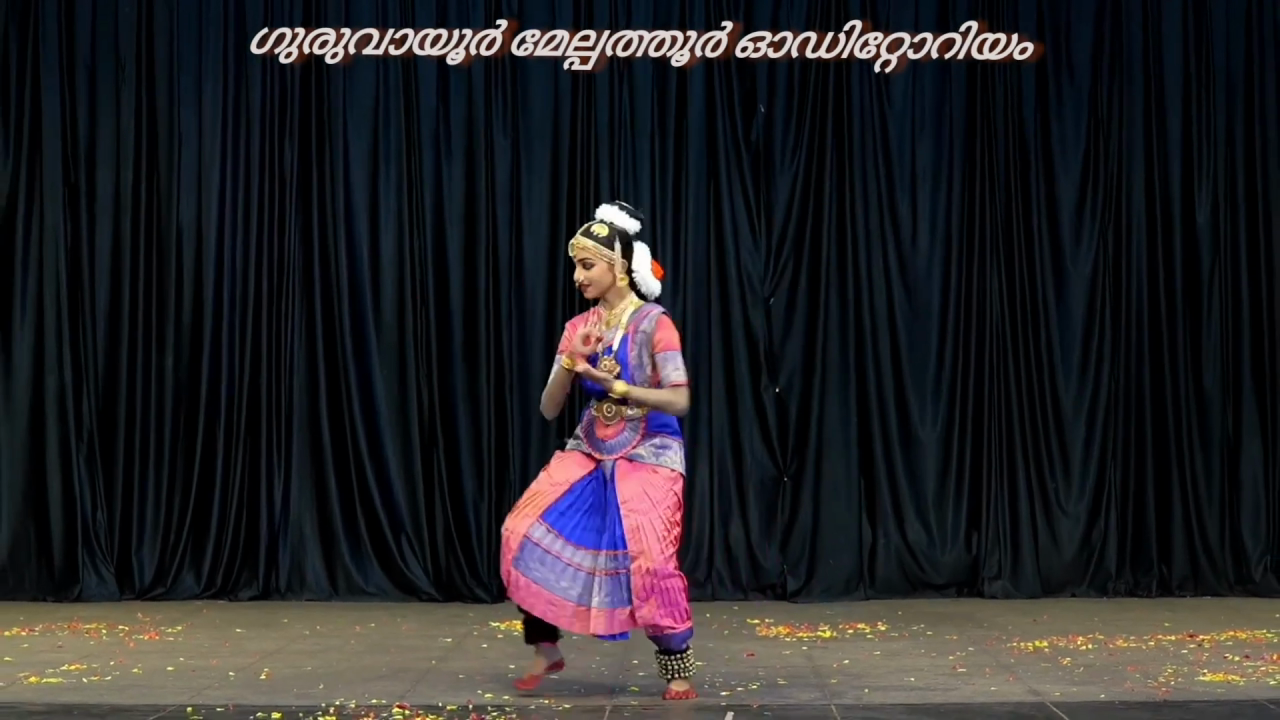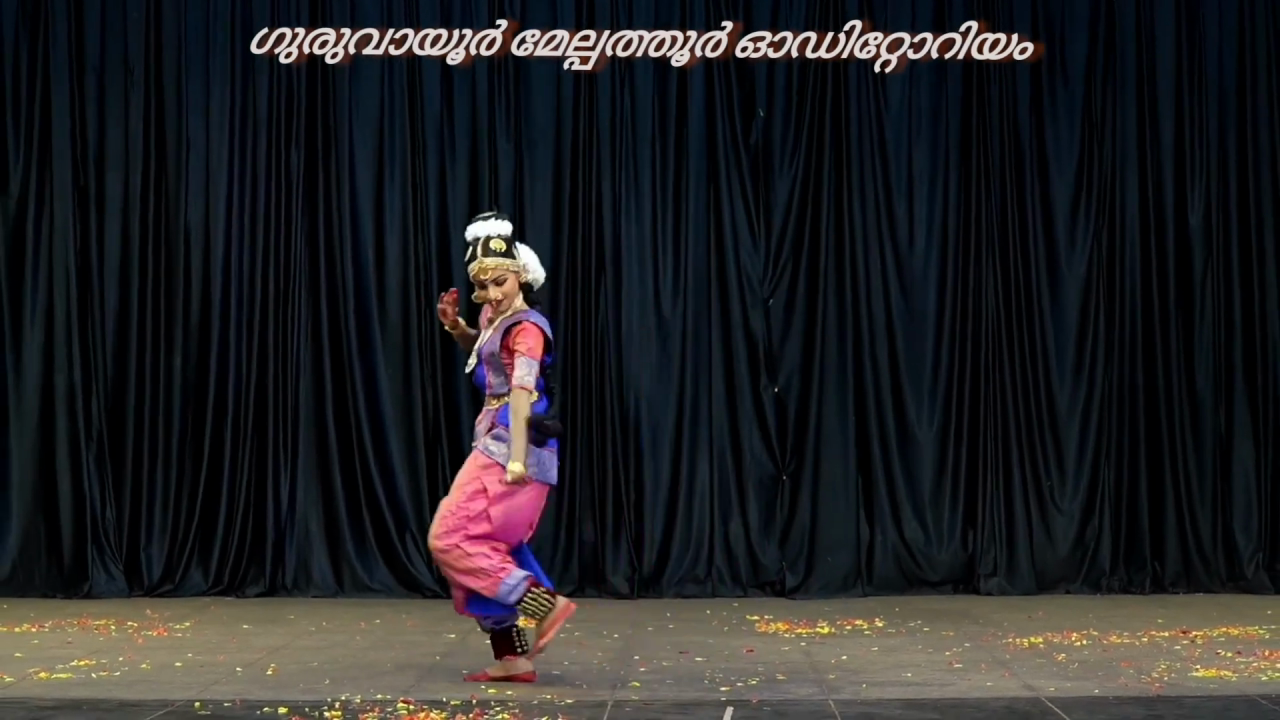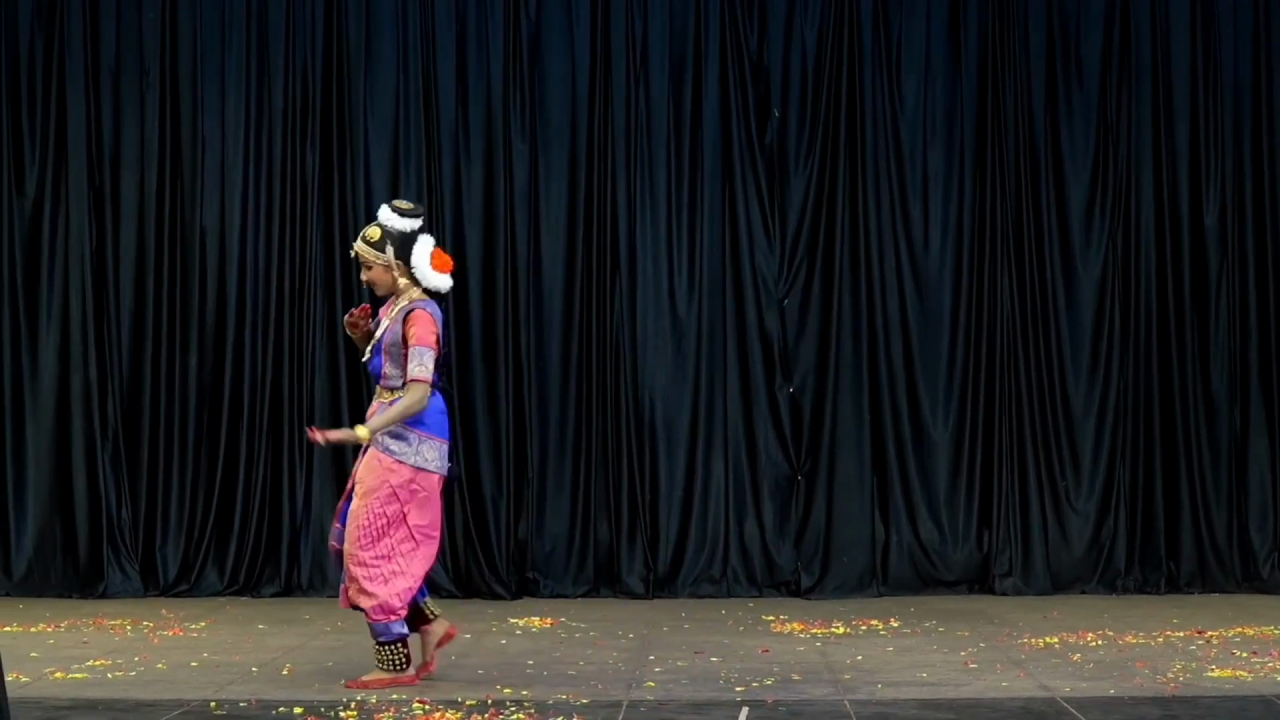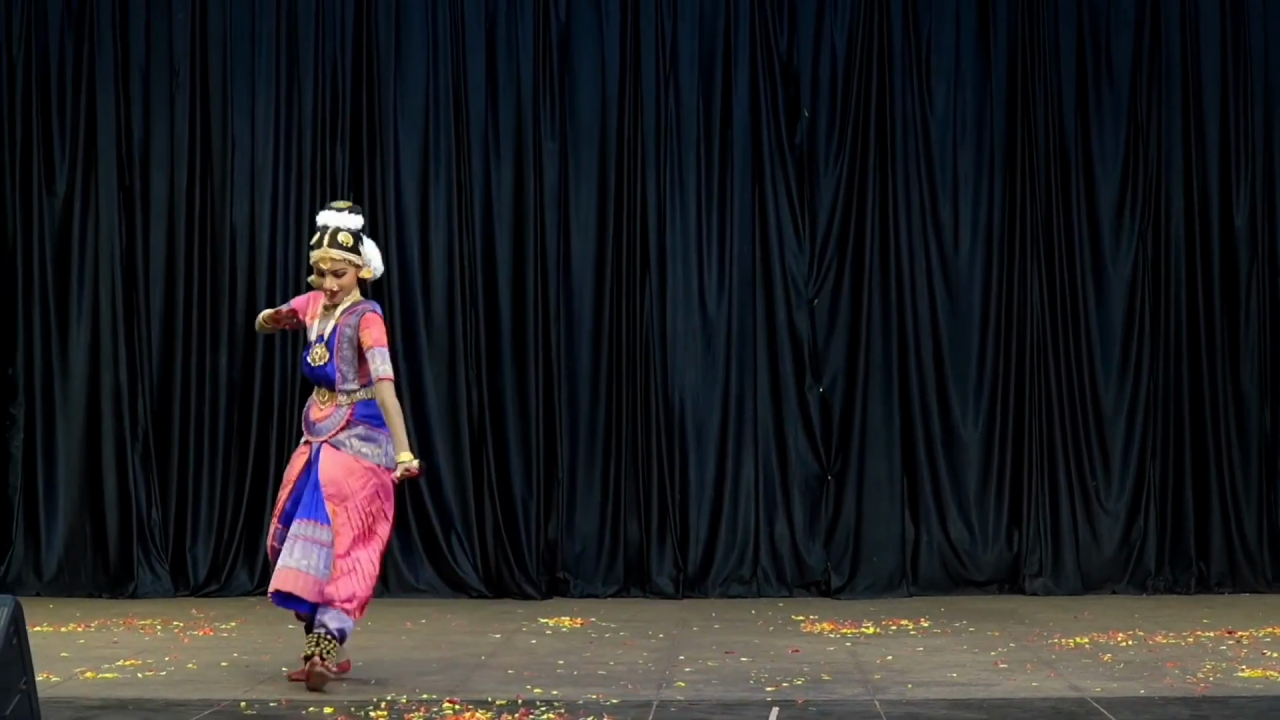
dt=0.7s
person 1, frame 1
left shoulder: (655, 322)
right shoulder: (582, 326)
left elbow: (678, 402)
right elbow: (549, 407)
left wrist: (614, 383)
right wrist: (569, 362)
left hip: (648, 455)
right hip: (592, 450)
left knee: (648, 562)
right knee: (530, 533)
left ankle: (678, 671)
right ankle: (546, 649)
person 1, frame 2
left shoulder: (526, 327)
right shoulder: (493, 316)
left elbow: (521, 397)
right elbow: (481, 351)
left wrist: (517, 459)
right wrist: (451, 322)
left hip: (515, 448)
right hip: (499, 446)
left knee: (451, 538)
right knee: (487, 548)
left ankle: (546, 604)
right ankle: (511, 657)
person 1, frame 3
left shoulder: (419, 315)
right shoulder: (398, 306)
left elbow: (411, 397)
right elbow: (374, 350)
left wrist: (360, 433)
right wrist: (359, 328)
left hip: (409, 440)
right hip: (391, 439)
left knee: (373, 547)
right knee: (379, 544)
left ankle: (400, 664)
right ankle: (428, 624)
person 1, frame 4
left shoulder: (366, 316)
right shoulder: (314, 303)
left elbow: (385, 388)
right elbow: (264, 324)
left wrist: (403, 452)
right wrist: (272, 318)
left hip: (358, 443)
right hip: (318, 438)
left knee: (344, 547)
right knee: (294, 545)
left ankle: (322, 656)
right ankle: (324, 651)
